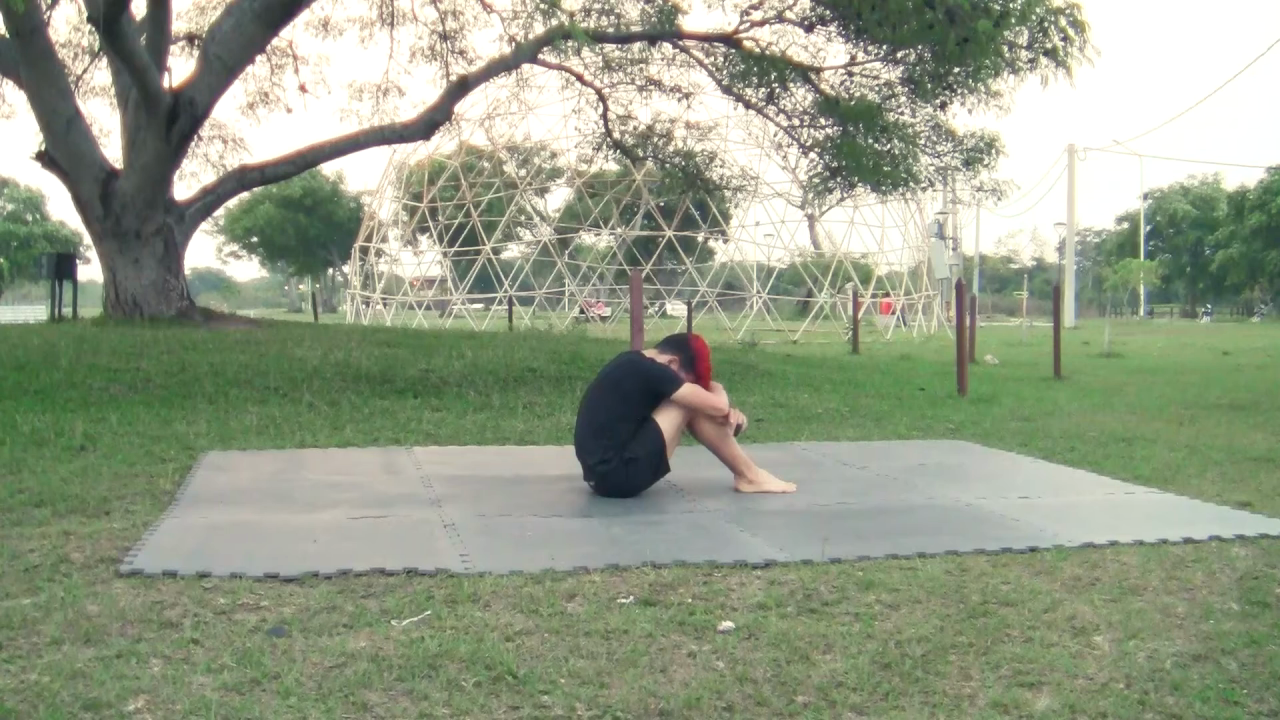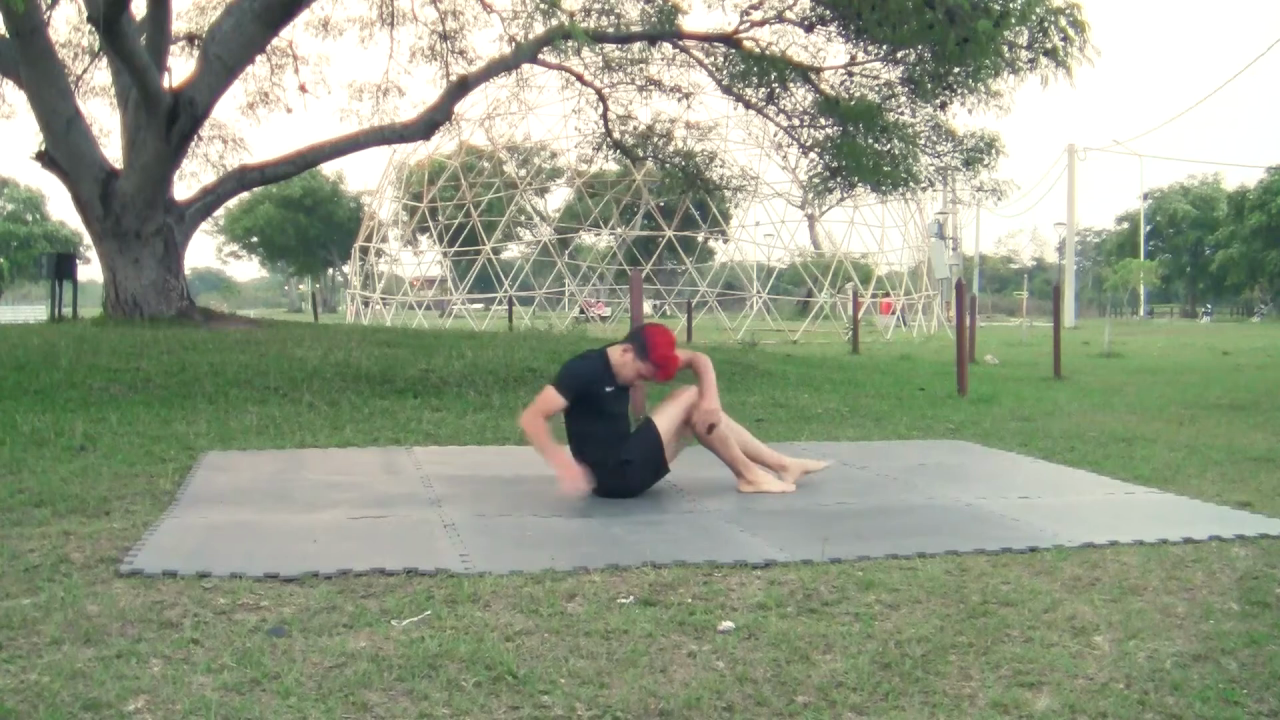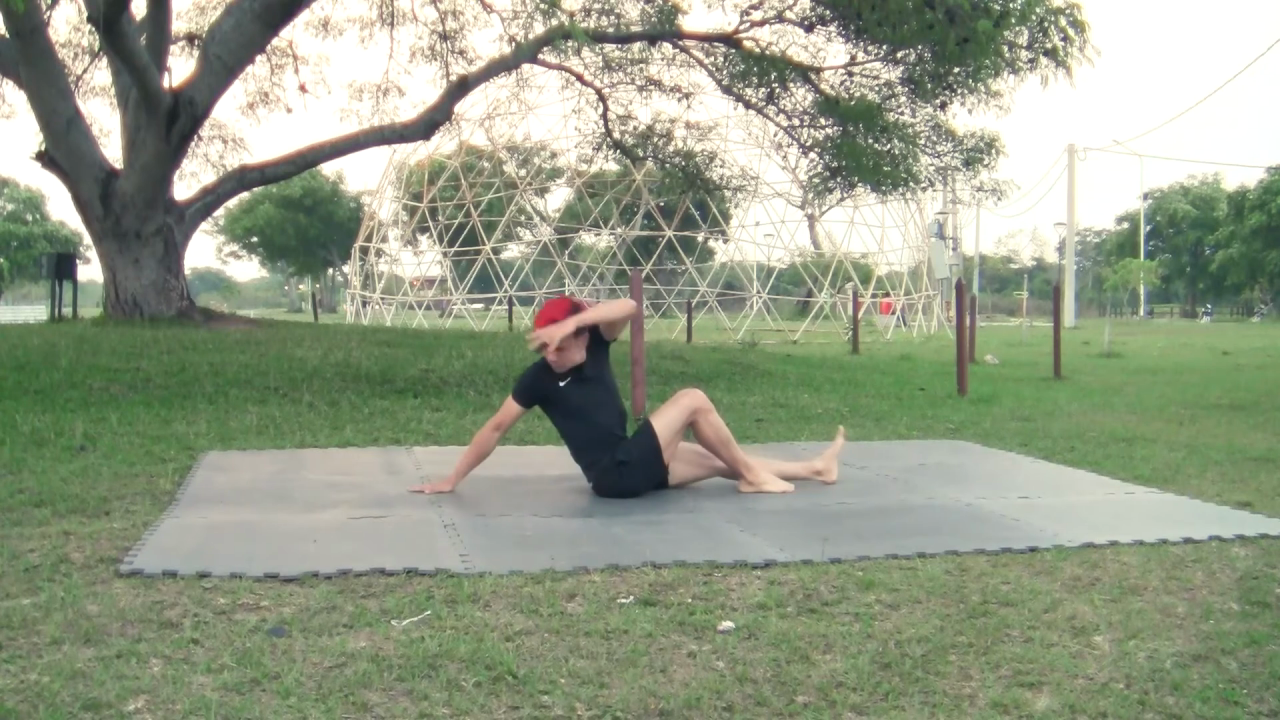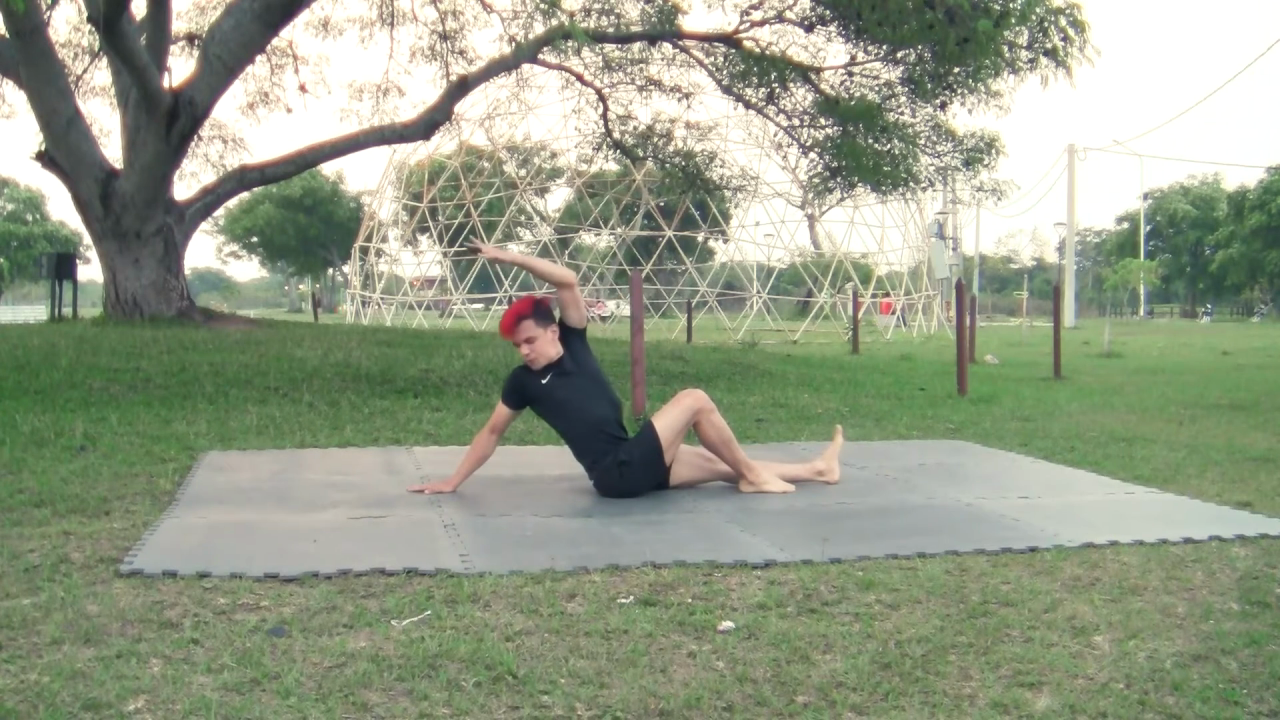
dt=0.5s
person 1, frame 1
left shoulder: (636, 364)
right shoulder: (648, 370)
right elbow: (717, 405)
left wrist: (729, 411)
right wrist: (717, 390)
left hip: (606, 472)
right hip: (617, 475)
left knee: (692, 400)
right knee: (692, 402)
left ankle: (746, 470)
right ankle: (749, 476)
person 1, frame 2
left shoulder: (641, 363)
right shoulder: (584, 370)
left elbow: (699, 359)
right elbow: (531, 417)
left wrist: (711, 395)
right wrist: (562, 461)
left hip: (631, 464)
right hip: (612, 477)
left knee: (705, 411)
right knee: (689, 397)
left ankle: (787, 465)
right ankle: (750, 477)
person 1, frame 3
left shoulder: (596, 344)
right shoulder: (539, 377)
left elbow: (629, 306)
right elbow: (495, 429)
left wrist: (570, 322)
right wrist: (452, 479)
left hip: (631, 464)
right hip: (615, 475)
left knee: (719, 460)
right knee: (693, 400)
left ankle: (814, 468)
right ankle: (752, 476)
person 1, frame 4
left shoulder: (573, 342)
right shoulder: (522, 381)
left elbow: (569, 281)
right elbow: (491, 432)
left wrist: (507, 257)
right wrist: (453, 481)
left hip: (633, 463)
right hip: (618, 474)
left knee: (720, 463)
right knee: (695, 399)
left ankle: (816, 469)
right ankle: (752, 474)
